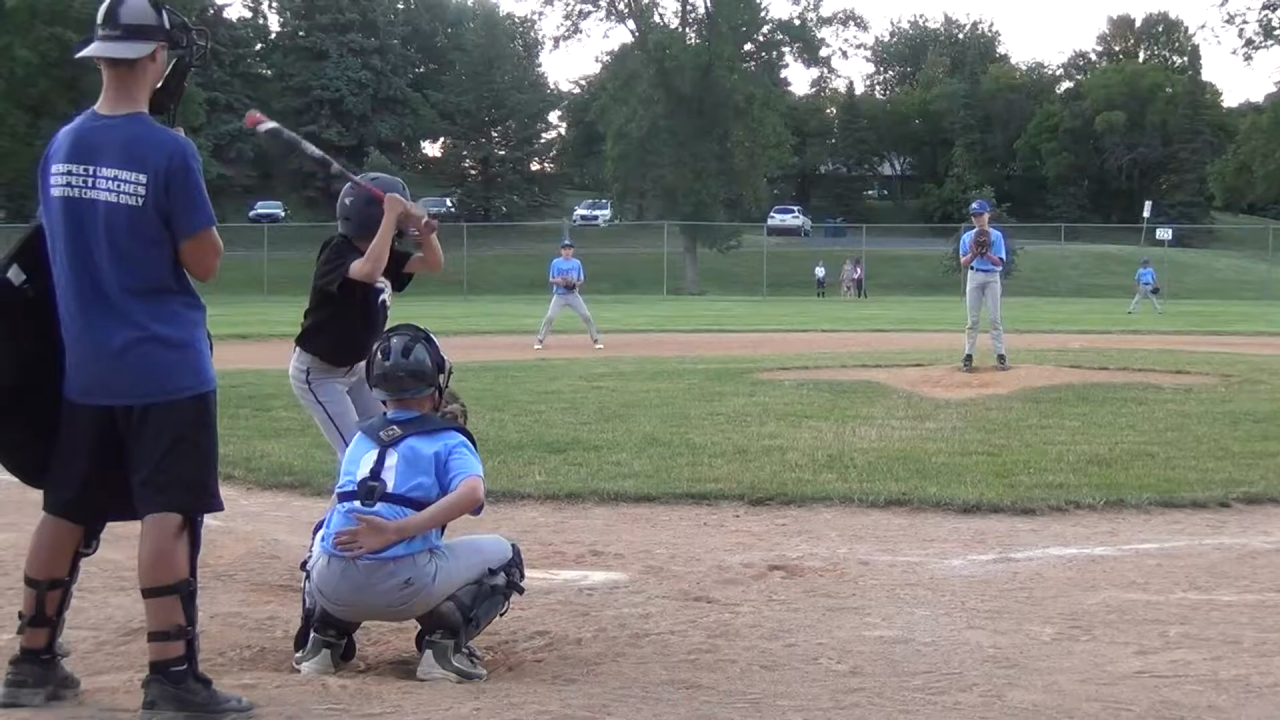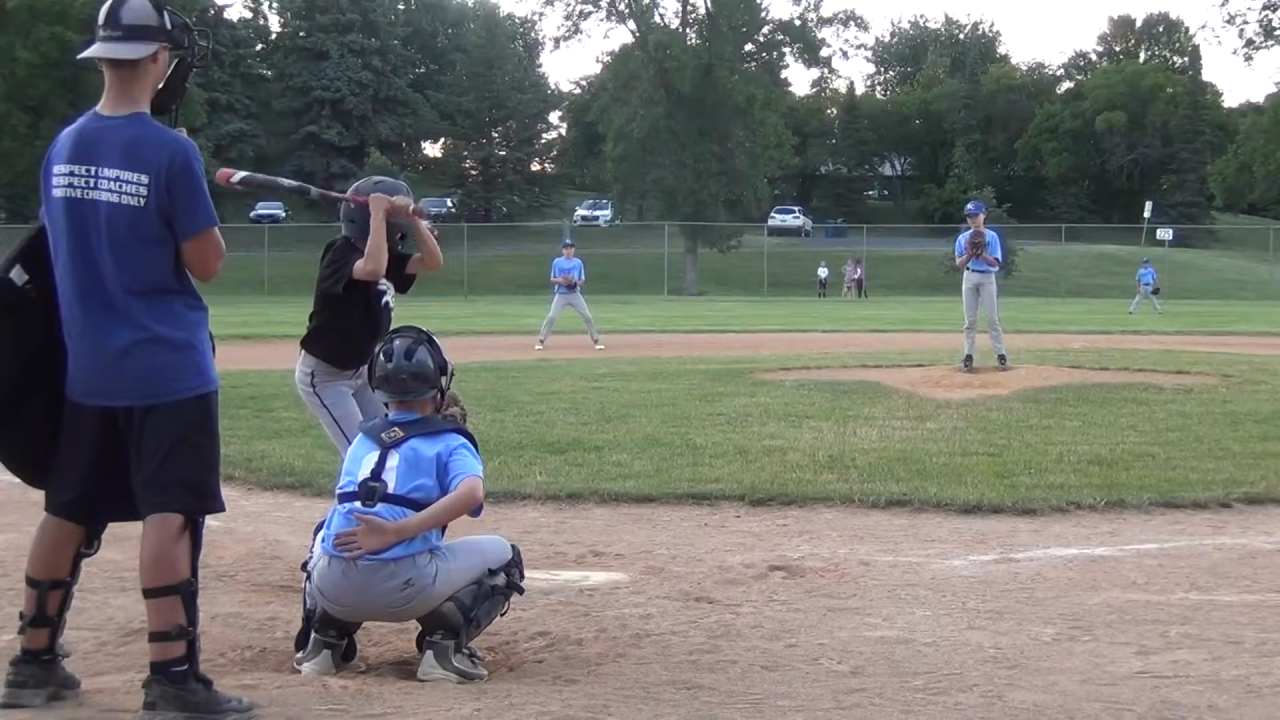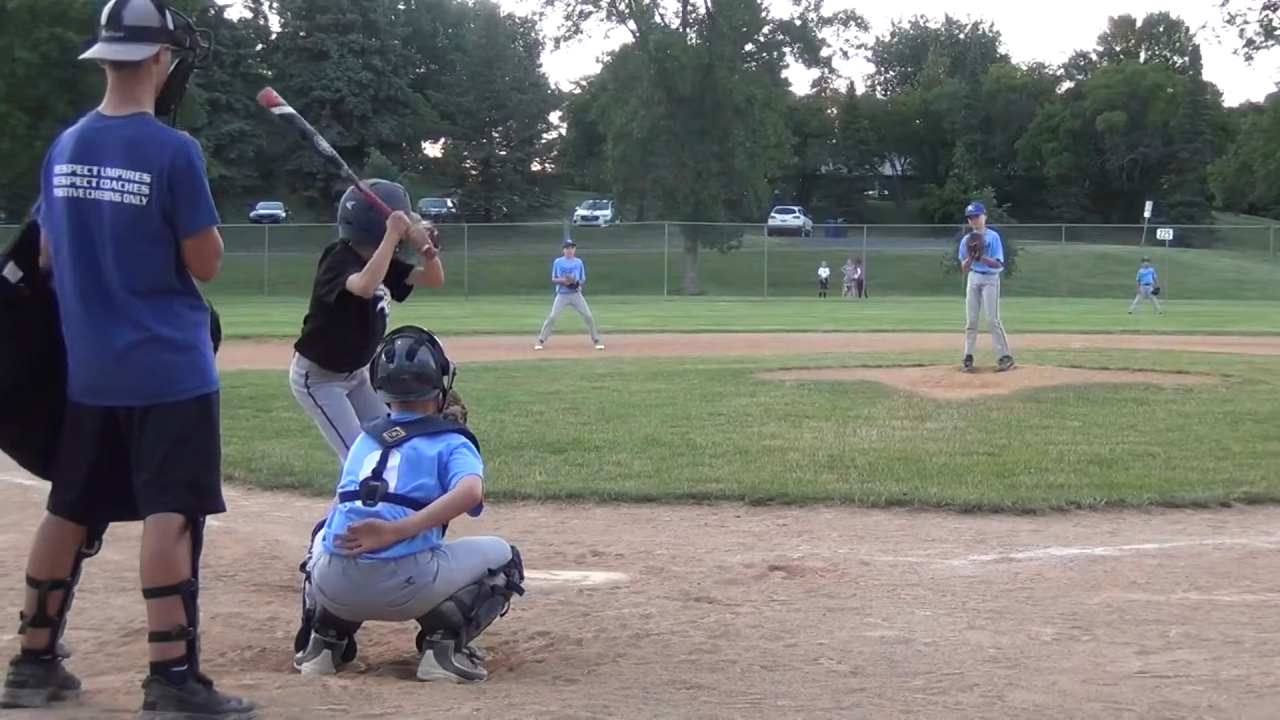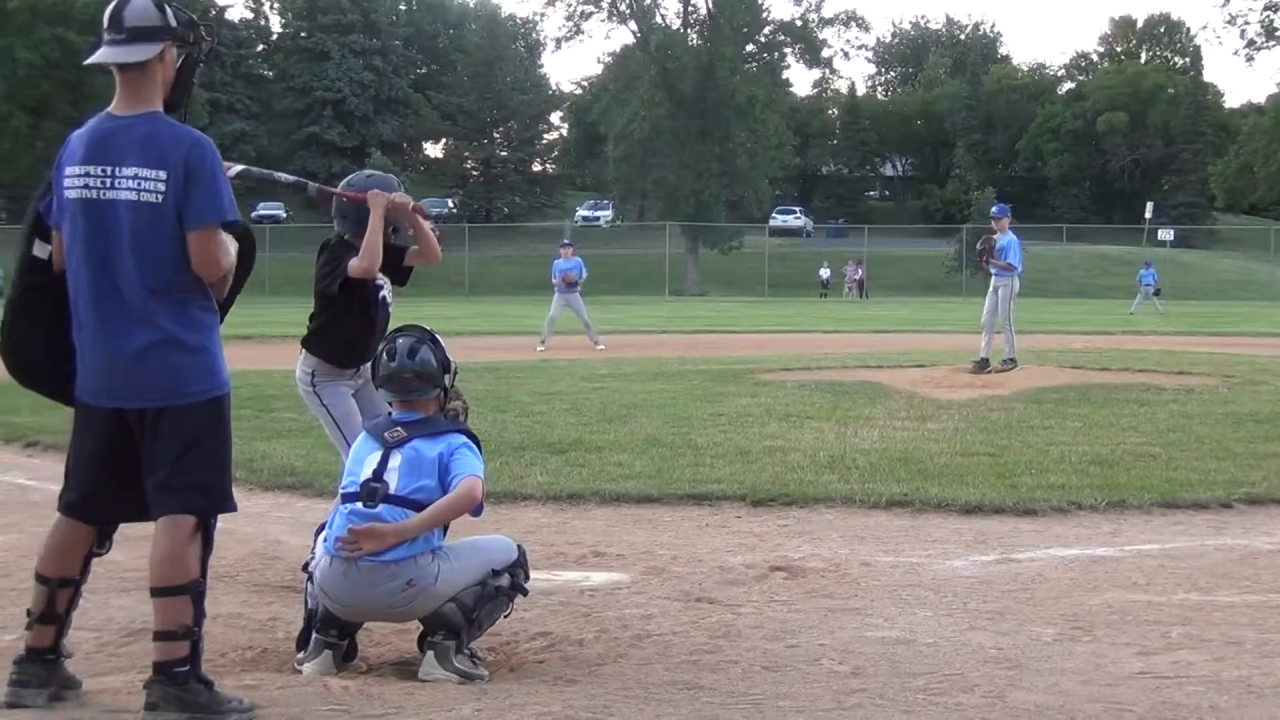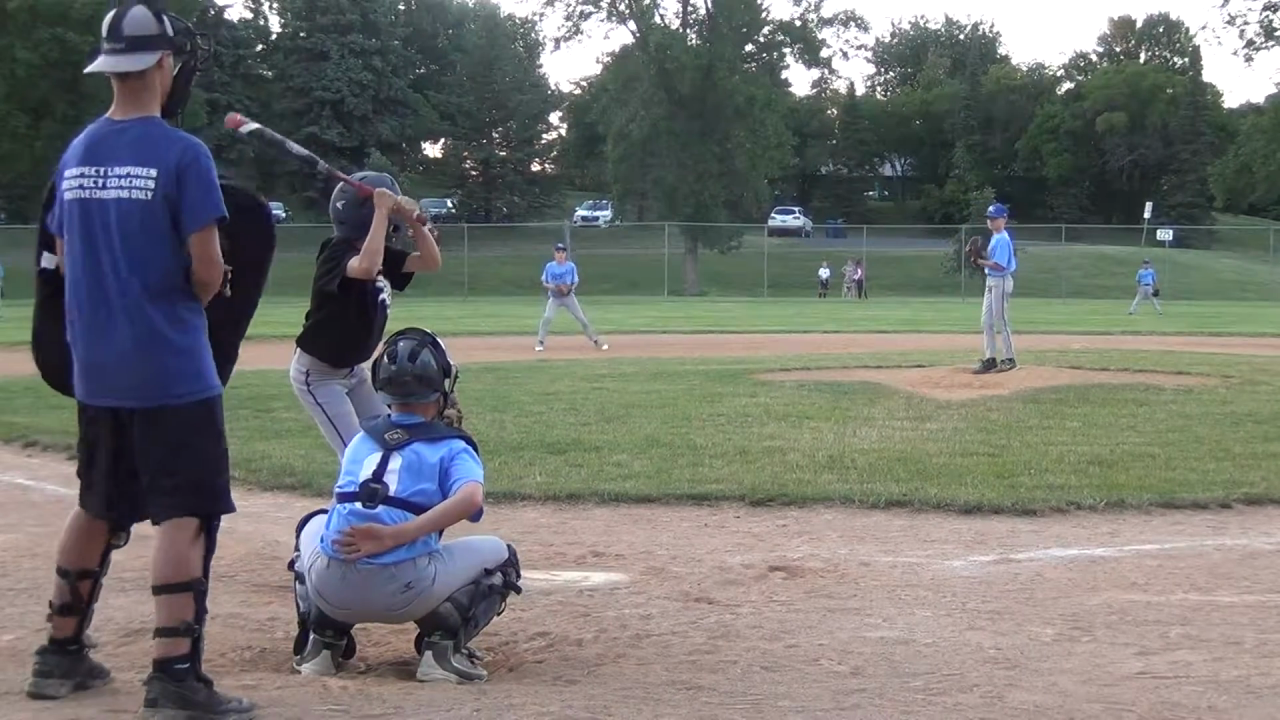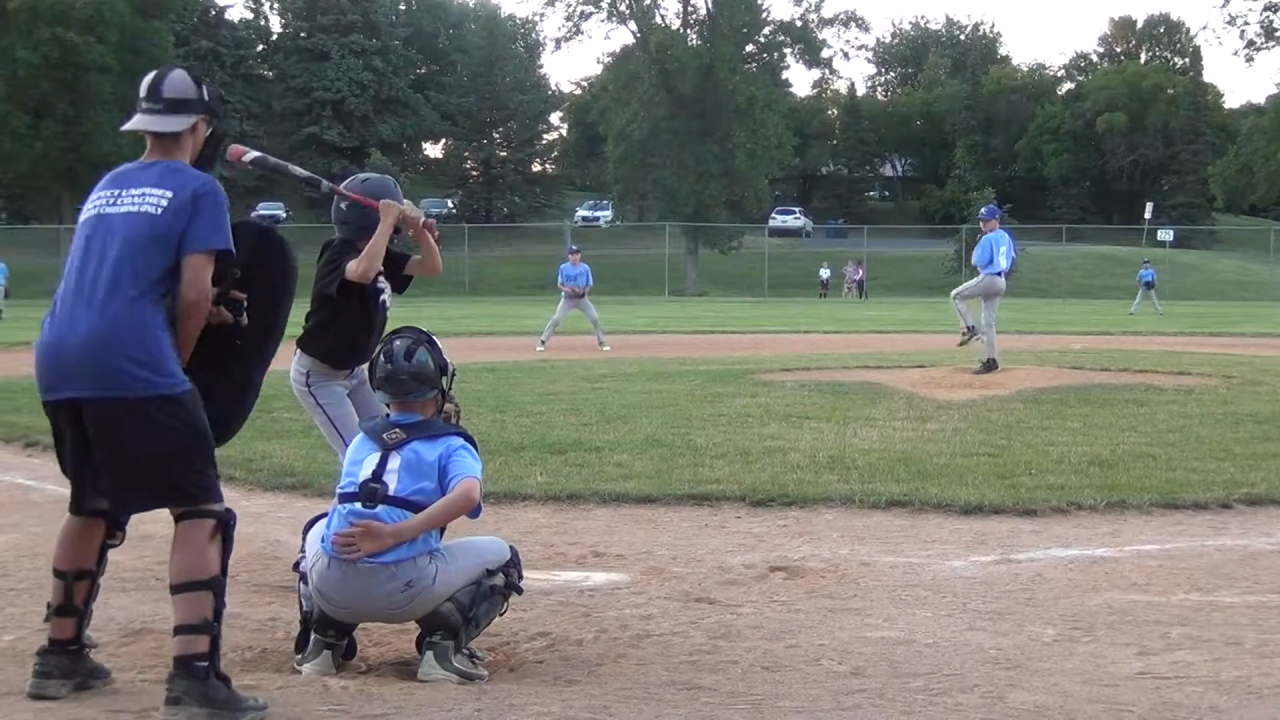
dt=0.5s
person 1, frame 1
left shoulder: (60, 146)
right shoulder: (168, 151)
right elbow: (205, 264)
left hip: (85, 367)
right hip: (166, 366)
left knee: (67, 511)
right knee: (168, 514)
person 1, frame 2
left shoulder: (62, 147)
right shoulder: (170, 151)
left elbow: (58, 252)
right elbow: (207, 264)
left hip: (87, 368)
right hip: (167, 368)
left knee: (68, 512)
right knee: (170, 515)
person 1, frame 3
left shoulder: (64, 146)
right shoulder: (173, 151)
right elbow: (206, 265)
left hip: (88, 368)
right hip: (168, 367)
left knee: (70, 512)
right knee: (170, 515)
person 1, frame 4
left shoulder: (75, 147)
right shoulder: (189, 150)
left elbow: (59, 257)
right elbow: (210, 266)
right wrist: (229, 255)
left hip: (99, 369)
right hip: (180, 367)
left knee: (80, 513)
right knee: (182, 515)
person 1, frame 5
left shoulder: (75, 152)
right shoulder: (182, 153)
left elbow: (65, 261)
right elbow: (206, 270)
left hip: (96, 368)
right hip: (171, 367)
left knee: (99, 508)
right knee: (184, 518)
left ankle: (60, 655)
person 1, frame 6
left shoulder: (106, 185)
right shoulder: (200, 188)
right elbow: (193, 293)
left wrist: (193, 311)
right wrist: (177, 357)
left hip: (58, 361)
right hip: (130, 364)
left knee: (93, 505)
right knee: (201, 512)
left ankle: (60, 656)
person 2, frame 1
left shoulder: (361, 438)
right shoulder: (448, 439)
right elbow: (472, 493)
right wrist: (396, 531)
left hip: (333, 587)
right hip: (404, 585)
right knee: (503, 554)
left ankle: (324, 639)
right ankle: (444, 645)
person 2, frame 2
left shoulder: (362, 439)
right shoulder: (449, 441)
right elbow: (471, 493)
right wrist: (395, 531)
left hip: (333, 587)
right hip: (404, 586)
right knee: (503, 555)
left ankle: (324, 640)
right ankle: (444, 646)
person 2, frame 3
left shoulder: (365, 438)
right shoulder: (451, 441)
right elbow: (470, 492)
right wrist: (395, 531)
left hip: (335, 586)
right hip: (405, 585)
left knee: (326, 534)
right knee: (503, 557)
left ankle: (324, 640)
right ankle: (444, 645)
person 2, frame 4
left shoulder: (364, 438)
right shoulder: (453, 441)
right elbow: (469, 493)
right wrist: (395, 534)
left hip: (335, 587)
right hip: (406, 587)
right knee: (508, 556)
left ankle: (325, 641)
right ankle: (445, 646)
person 2, frame 5
left shoulder: (361, 438)
right shoulder: (452, 447)
right elbow: (470, 498)
right wrist: (394, 537)
left hip: (330, 588)
right hip: (402, 590)
left knee: (315, 524)
right knee: (499, 555)
left ankle: (321, 641)
right ankle: (443, 646)
person 2, frame 6
left shoulder: (361, 440)
right shoulder: (450, 444)
right elbow: (467, 495)
right wrist: (392, 536)
left hip: (331, 588)
right hip: (403, 590)
left knee: (320, 528)
right knee: (502, 556)
left ankle: (323, 641)
right ankle: (444, 645)
person 3, frame 1
left shoulder: (384, 253)
right shoulder: (339, 253)
left elbow: (434, 264)
right elbow: (370, 272)
left wrist: (423, 226)
right wrist: (390, 216)
left hip: (353, 368)
right hip: (317, 372)
person 3, frame 2
left shoulder: (387, 256)
right shoulder: (342, 254)
left elbow: (433, 262)
right elbow: (373, 270)
left wrist: (413, 219)
right wrist: (379, 214)
left hip: (358, 371)
right hip: (322, 375)
person 3, frame 3
left shoulder: (383, 262)
right shoulder: (341, 260)
left elbow: (434, 279)
right elbow: (366, 287)
left wrist: (426, 246)
right wrist: (393, 235)
left hip: (353, 373)
right hip: (317, 376)
person 3, frame 4
left shoulder: (382, 251)
right shoulder: (336, 254)
left elbow: (431, 255)
right elbow: (367, 268)
left wrist: (410, 215)
right wrist: (378, 212)
left hip: (359, 370)
right hip: (323, 374)
person 3, frame 5
left shoulder: (382, 254)
right shoulder: (338, 253)
left elbow: (431, 263)
right elbow: (367, 269)
left wrist: (413, 220)
right wrist: (381, 211)
left hip: (353, 369)
right hip: (317, 373)
person 3, frame 6
left shoulder: (382, 256)
right shoulder: (339, 255)
left elbow: (432, 266)
right elbow: (364, 272)
left wrist: (419, 227)
right wrist: (387, 222)
left hip: (353, 371)
right hip: (317, 375)
